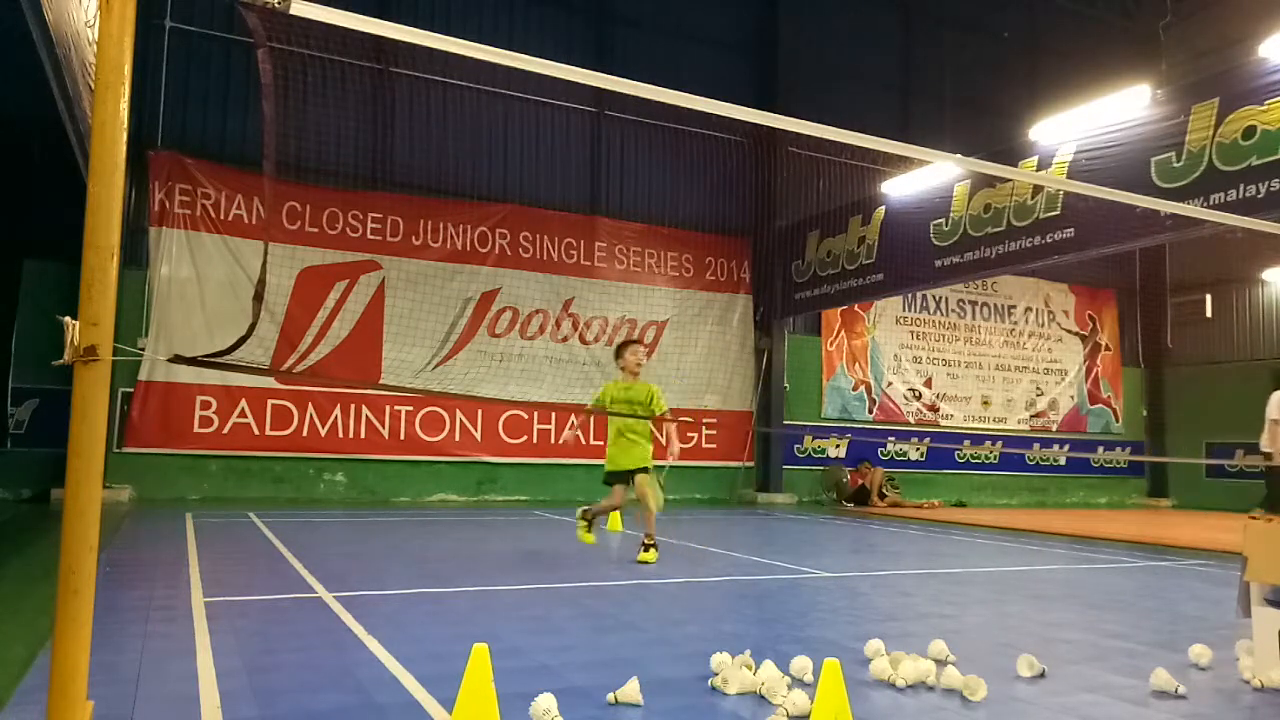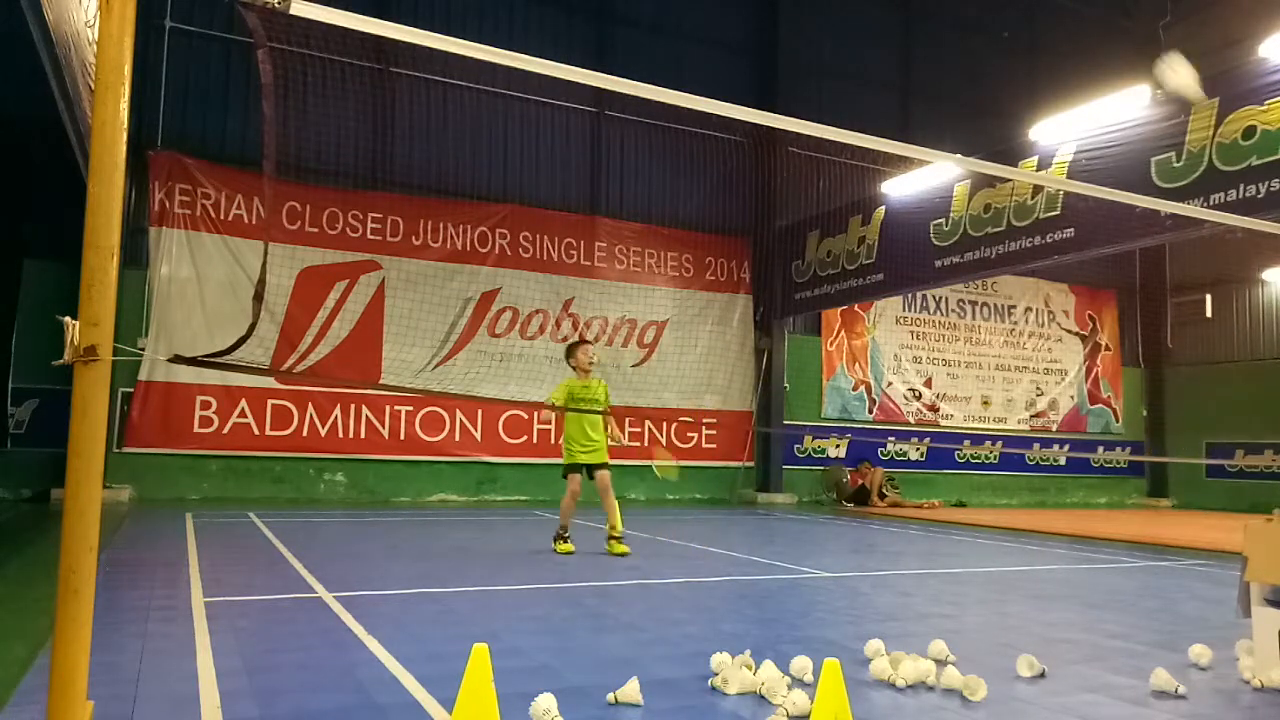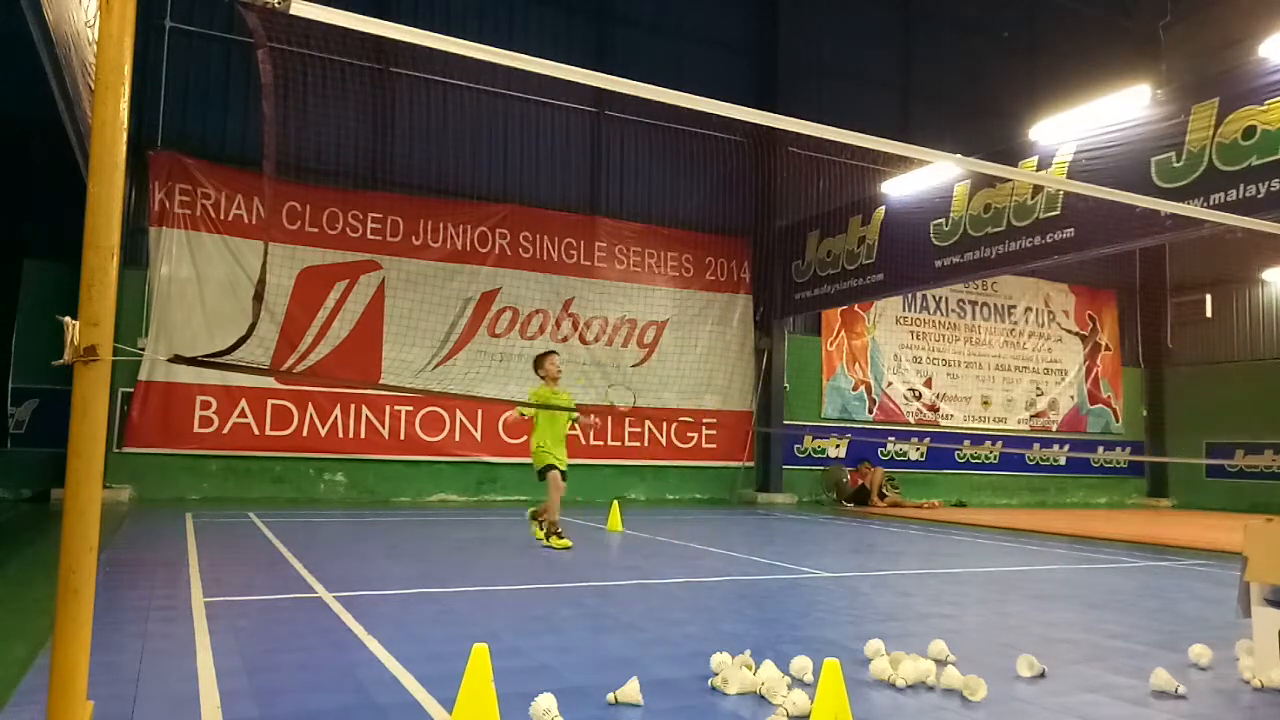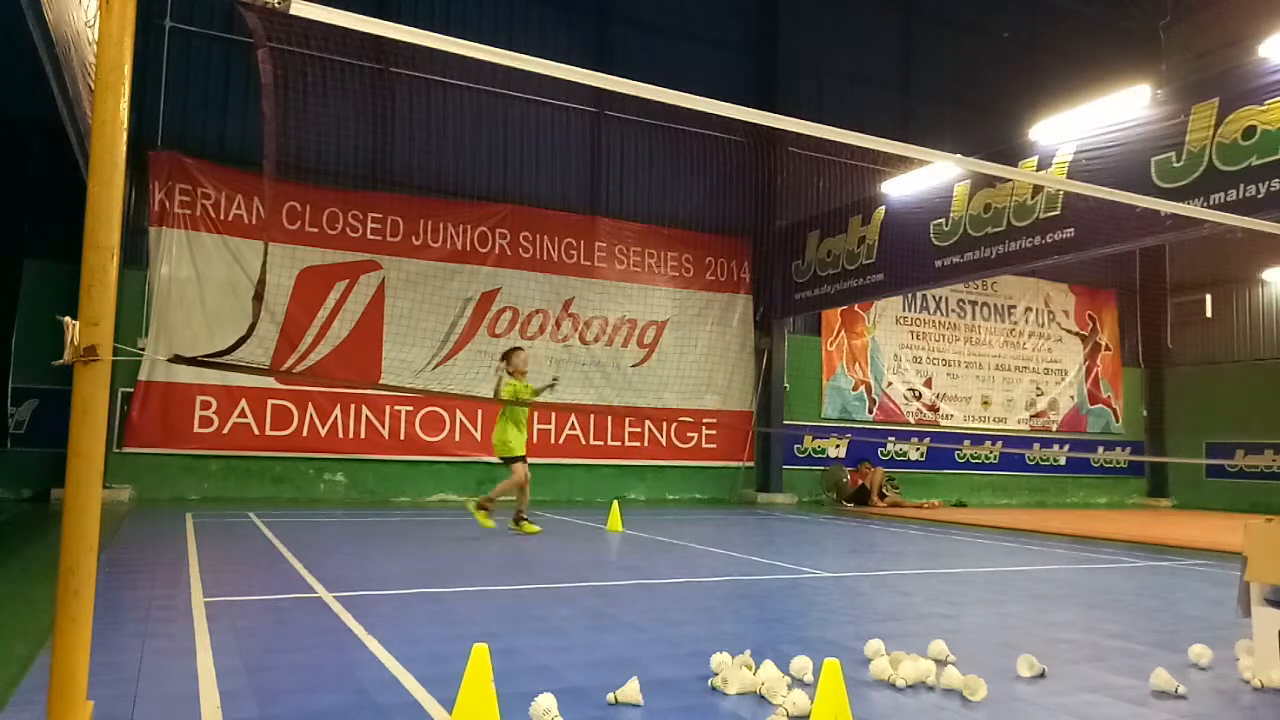
dt=0.3s
person 1, frame 1
left shoulder: (650, 390)
right shoulder: (610, 389)
left elbow: (666, 418)
right elbow: (591, 409)
left wrist: (673, 443)
right wrist: (573, 429)
left hip: (641, 453)
right hip: (617, 454)
left knee: (644, 493)
right knee: (617, 502)
left ankle: (650, 543)
right ankle: (589, 514)
person 1, frame 2
left shoulder: (601, 386)
right shoulder: (567, 386)
right elbow: (550, 407)
left wrist: (614, 430)
right wrist: (546, 414)
left hip: (597, 448)
right hip: (574, 448)
left knee: (605, 487)
right knee: (574, 490)
left ankle: (614, 537)
right ankle: (561, 535)
person 1, frame 3
left shoulder: (567, 396)
right shoulder: (538, 394)
left elbow: (576, 419)
right elbow: (523, 413)
left wrist: (591, 421)
right wrist: (517, 415)
left hip: (560, 451)
right hip: (543, 449)
left knee: (558, 491)
right knee: (556, 485)
left ankle: (537, 514)
right ankle: (552, 533)
person 1, frame 4
left shoulder: (525, 386)
right shoulder: (511, 385)
left elbow: (533, 392)
right elbow: (499, 397)
left wrist: (547, 386)
right wrist: (500, 376)
left hip: (518, 440)
right hip: (507, 439)
left knee: (526, 477)
right knee: (518, 477)
left ankle: (520, 518)
right ankle: (482, 504)
